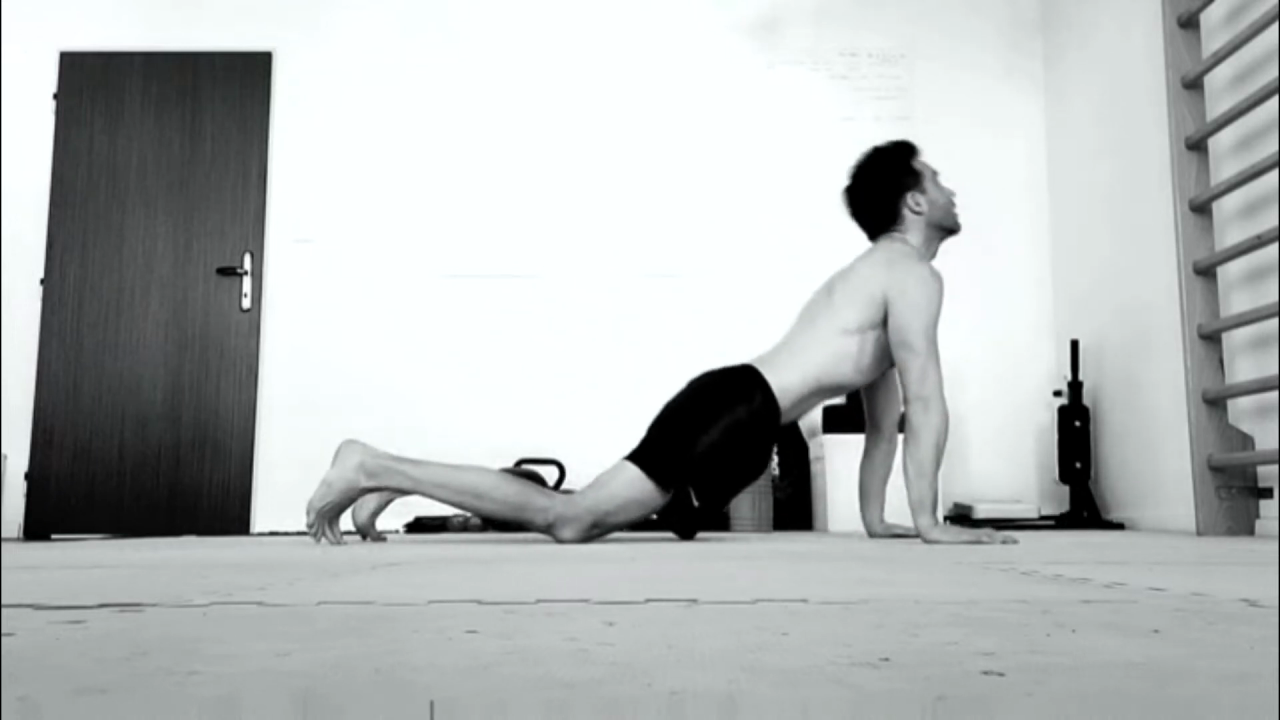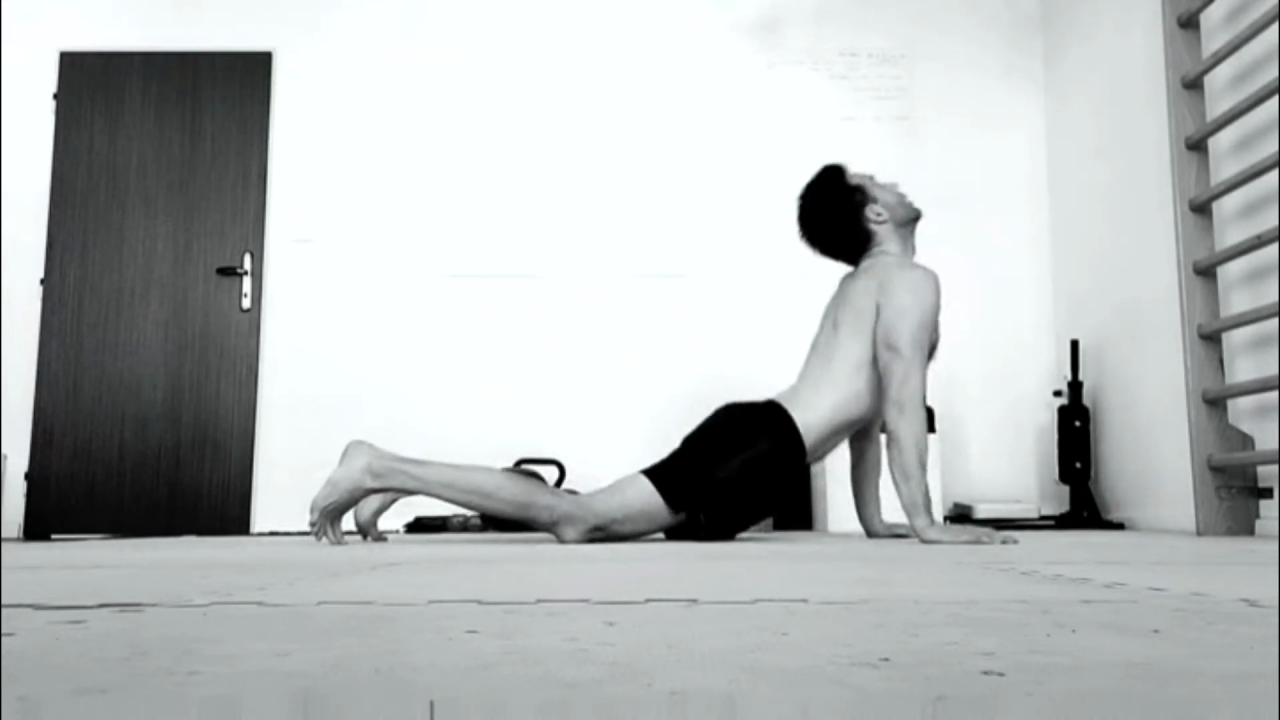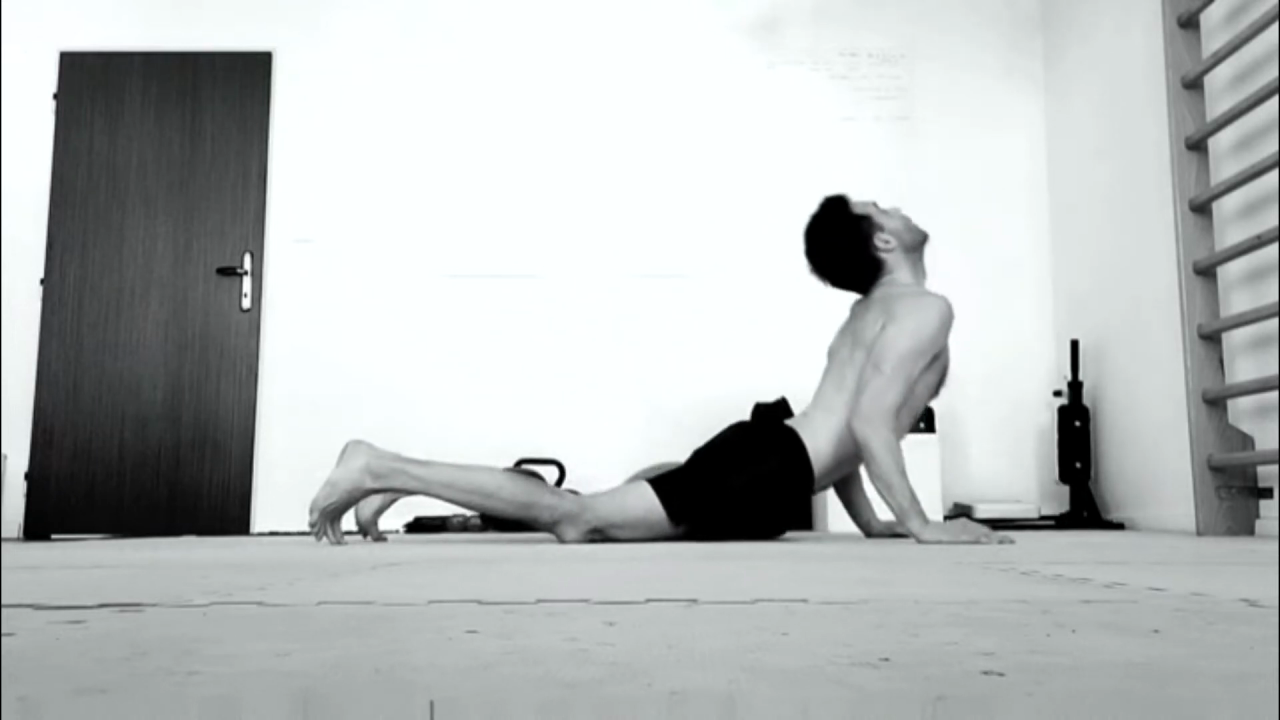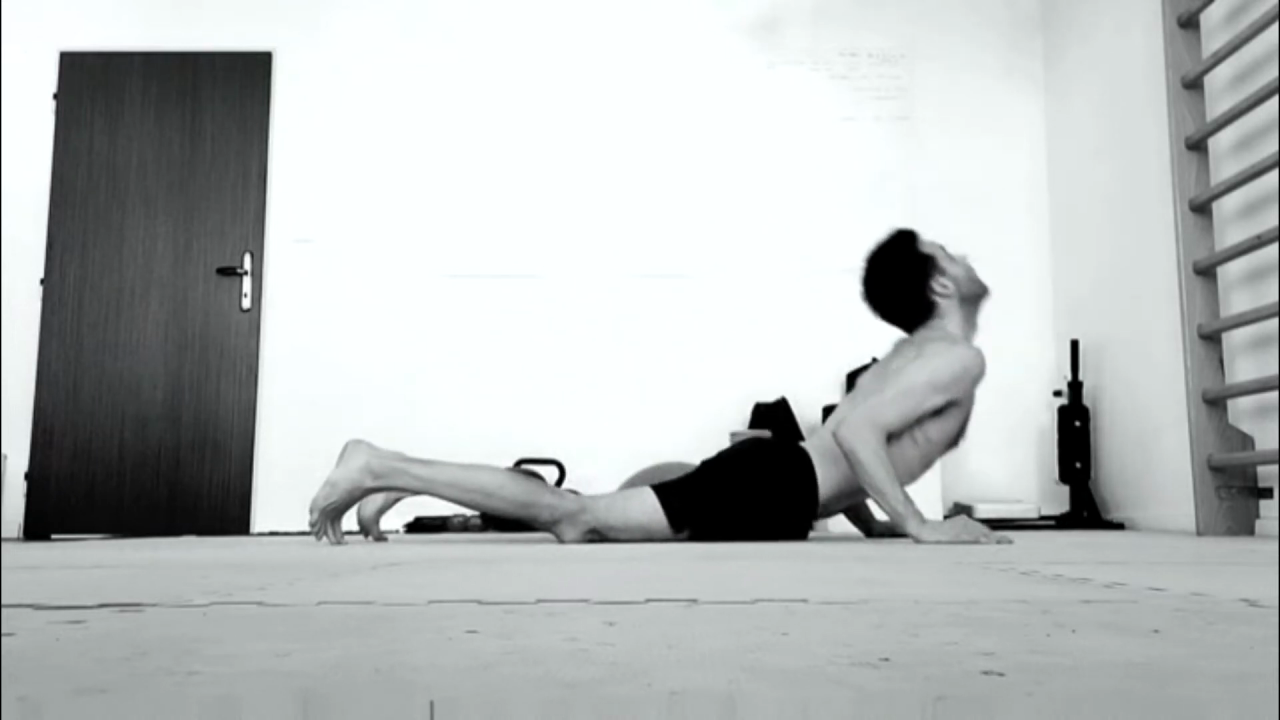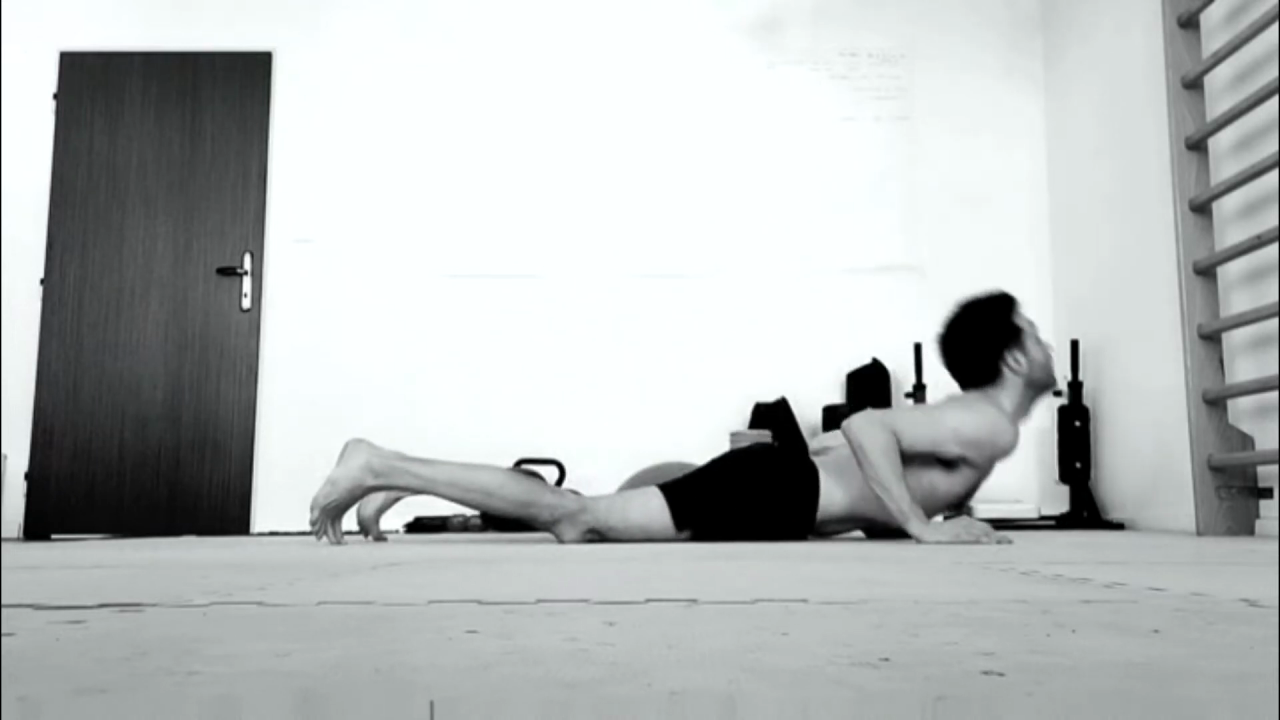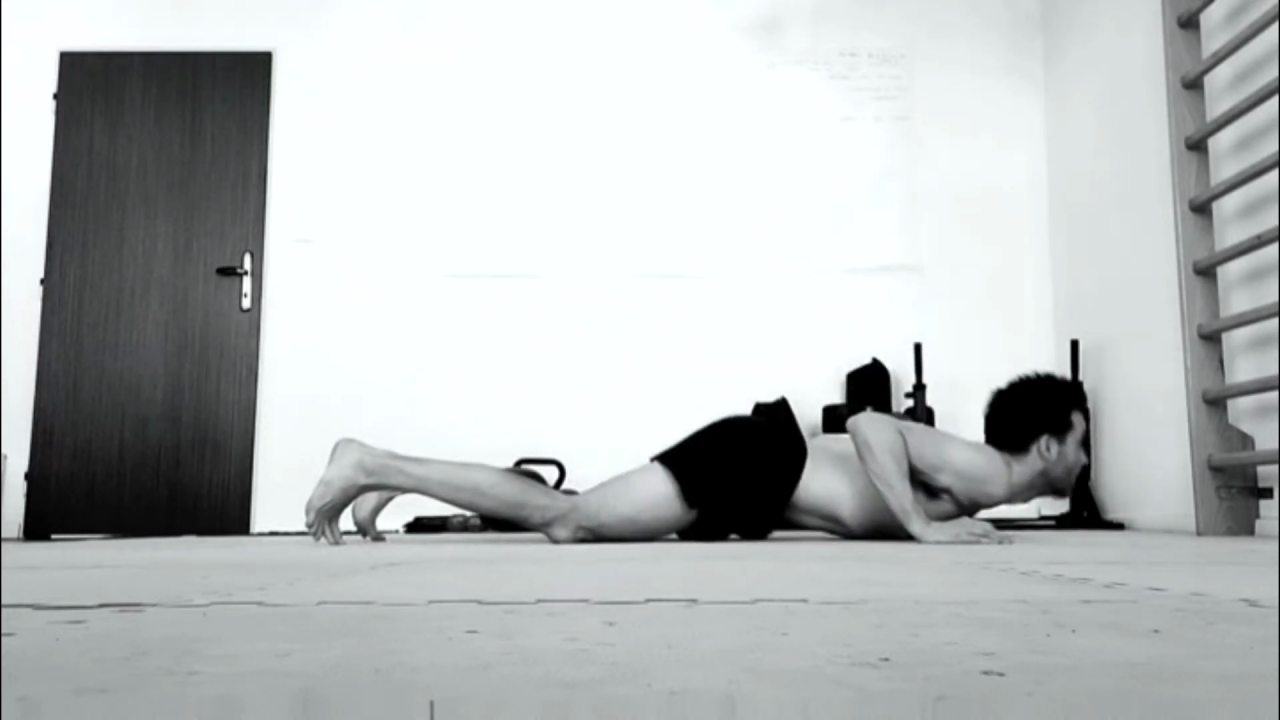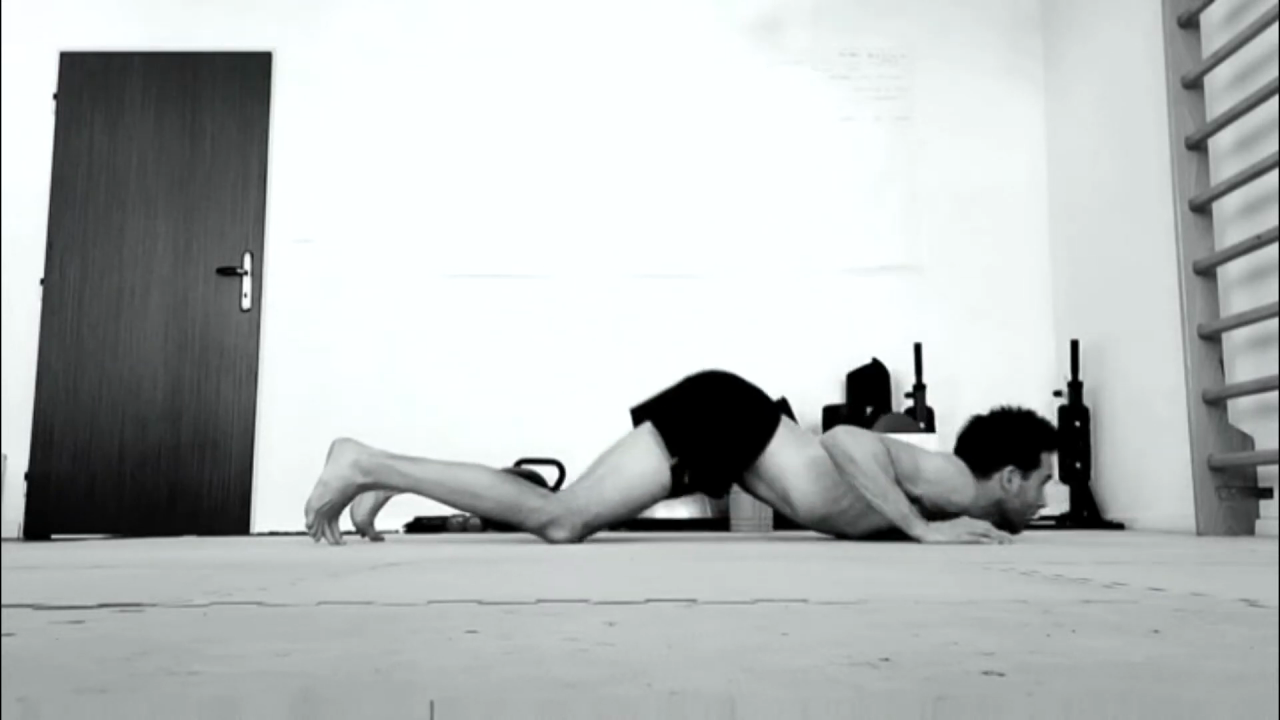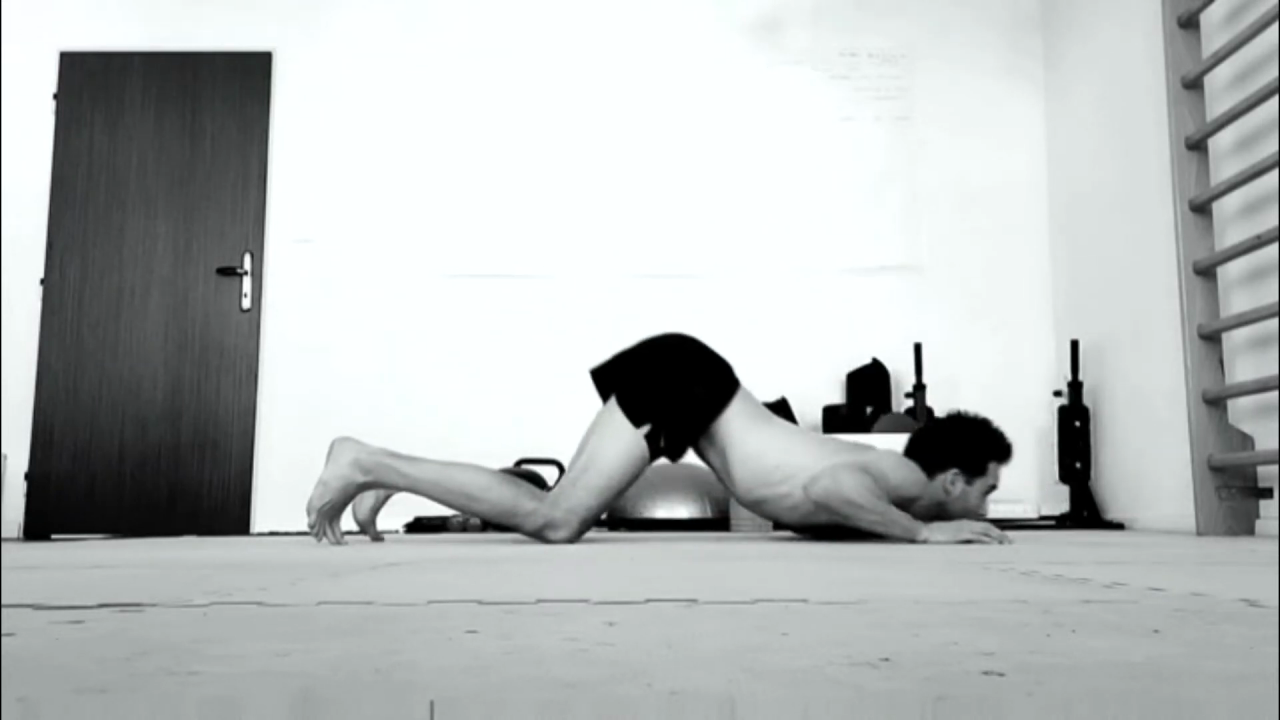
dt=0.3s
person 1, frame 1
left shoulder: (879, 273)
right shoulder: (913, 275)
left elbow: (883, 412)
right elbow: (926, 404)
left wrist: (875, 519)
right wrist: (928, 523)
left hip: (726, 403)
right hip: (737, 413)
left knee: (567, 509)
right knee: (569, 519)
left ankle: (382, 476)
right ankle: (375, 471)
person 1, frame 2
left shoulder: (864, 282)
right shoulder: (912, 281)
left elbow: (860, 407)
right elbow: (903, 405)
left wrist: (873, 519)
right wrist: (923, 521)
left hip: (752, 433)
right hip: (762, 446)
left knee: (573, 512)
right knee: (576, 520)
left ankle: (393, 475)
right ankle: (383, 471)
person 1, frame 3
left shoulder: (870, 311)
right shoulder: (925, 309)
right elbow: (871, 421)
left wrist: (868, 520)
right wrist: (916, 522)
left hip: (761, 451)
right hip: (767, 469)
left knee: (575, 510)
right knee: (575, 518)
left ankle: (387, 475)
right ankle: (381, 471)
person 1, frame 4
left shoulder: (911, 352)
right shoulder: (959, 358)
right elbow: (853, 432)
left wrist: (876, 520)
right wrist: (916, 525)
left hip: (769, 471)
right hip: (770, 486)
left knee: (574, 511)
right knee: (575, 520)
left ankle: (389, 475)
right ankle: (380, 471)
person 1, frame 5
left shoulder: (963, 412)
right shoulder: (994, 426)
right elbow: (866, 429)
left wrist: (901, 515)
right wrist: (922, 527)
left hip: (774, 476)
right hip: (771, 490)
left knee: (580, 512)
right knee: (577, 517)
left ankle: (392, 479)
right ankle: (381, 468)
person 1, frame 6
left shoulder: (963, 468)
right shoulder: (987, 476)
right elbow: (869, 424)
left wrist: (910, 518)
right wrist: (922, 527)
left hip: (760, 455)
right hip: (750, 461)
left knee: (566, 514)
right knee: (566, 519)
left ankle: (384, 476)
right ankle: (371, 467)
person 1, frame 7
left shoulder: (939, 478)
right shoulder: (953, 487)
right elbow: (845, 440)
left wrist: (913, 521)
right wrist: (921, 529)
left hip: (731, 417)
right hip: (724, 415)
left knee: (557, 514)
right knee: (559, 521)
left ankle: (381, 472)
right ankle: (368, 466)
person 1, frame 8
left shoulder: (880, 470)
right shoulder: (900, 479)
right elbow: (827, 486)
left wrist: (918, 525)
right wrist: (923, 533)
left hip: (681, 378)
right hip: (678, 377)
left knee: (556, 513)
right knee: (556, 523)
left ankle: (380, 471)
right ankle: (368, 465)
